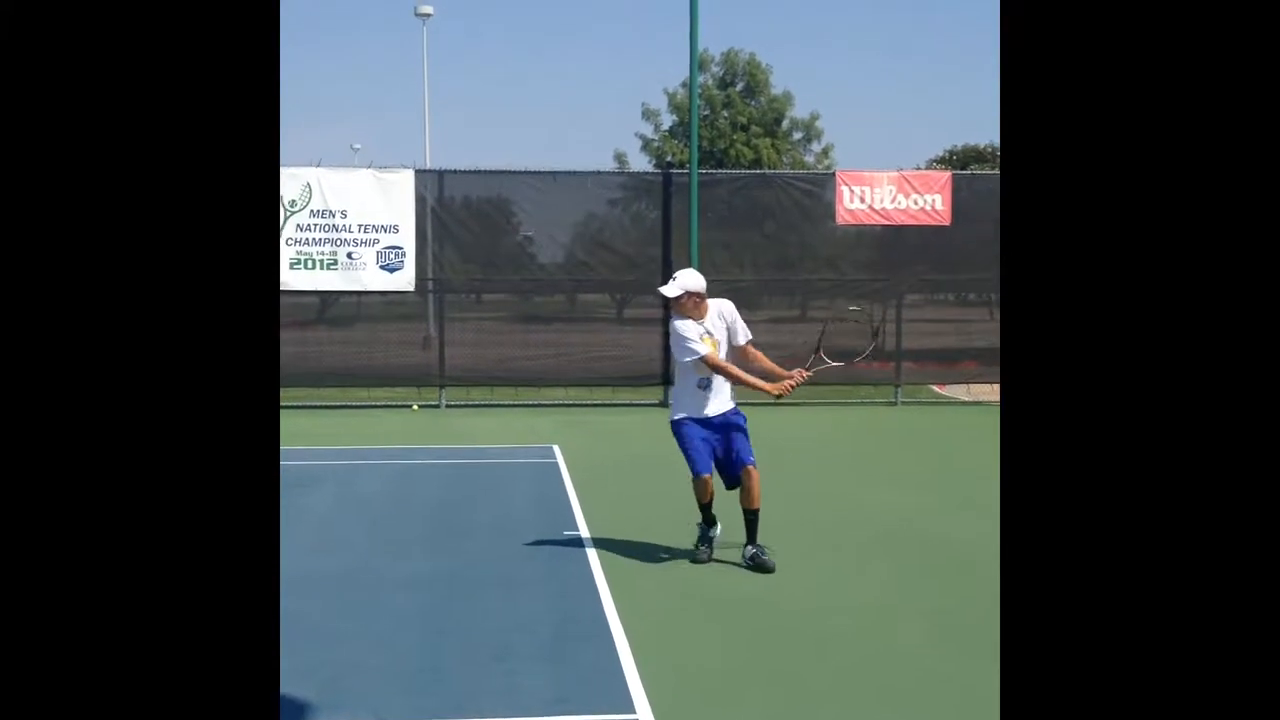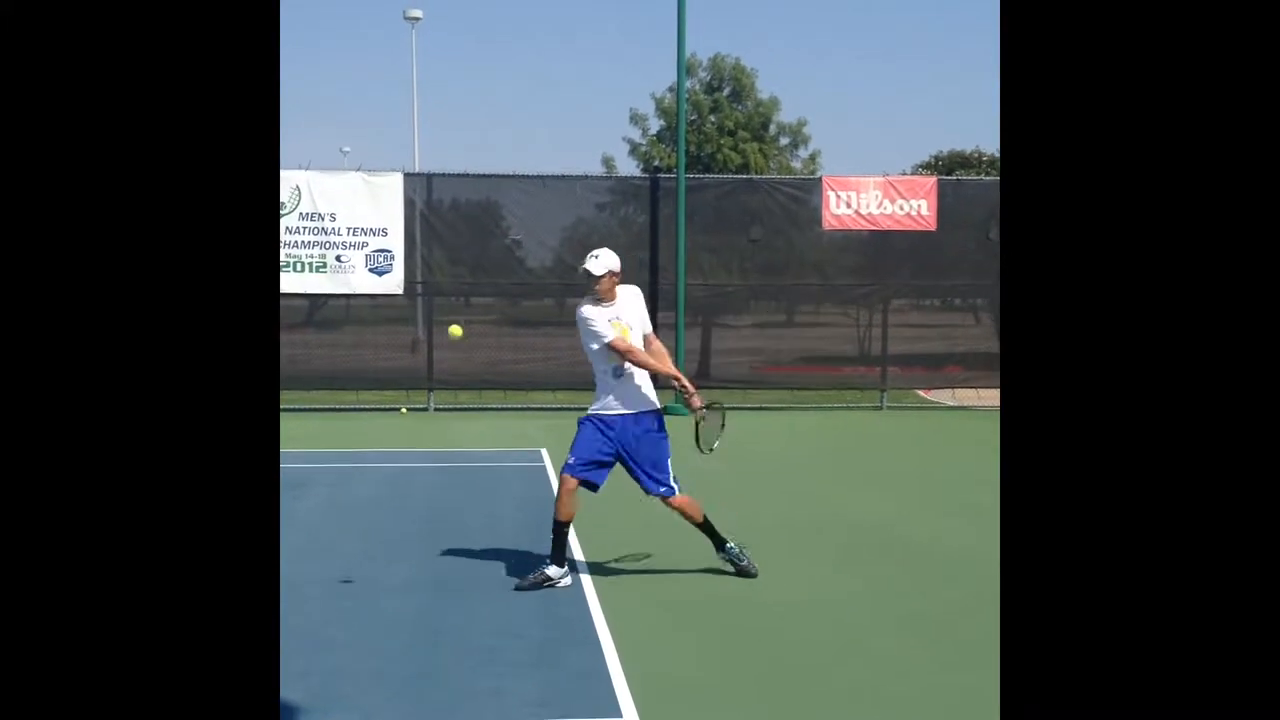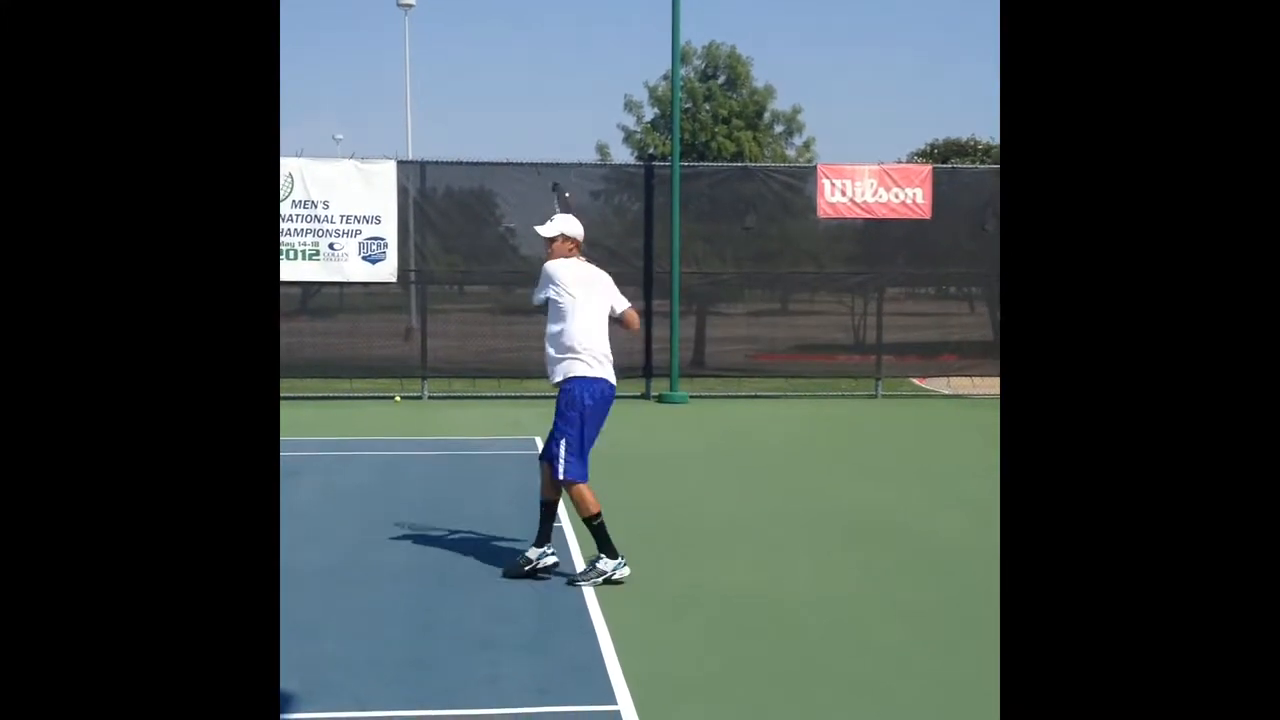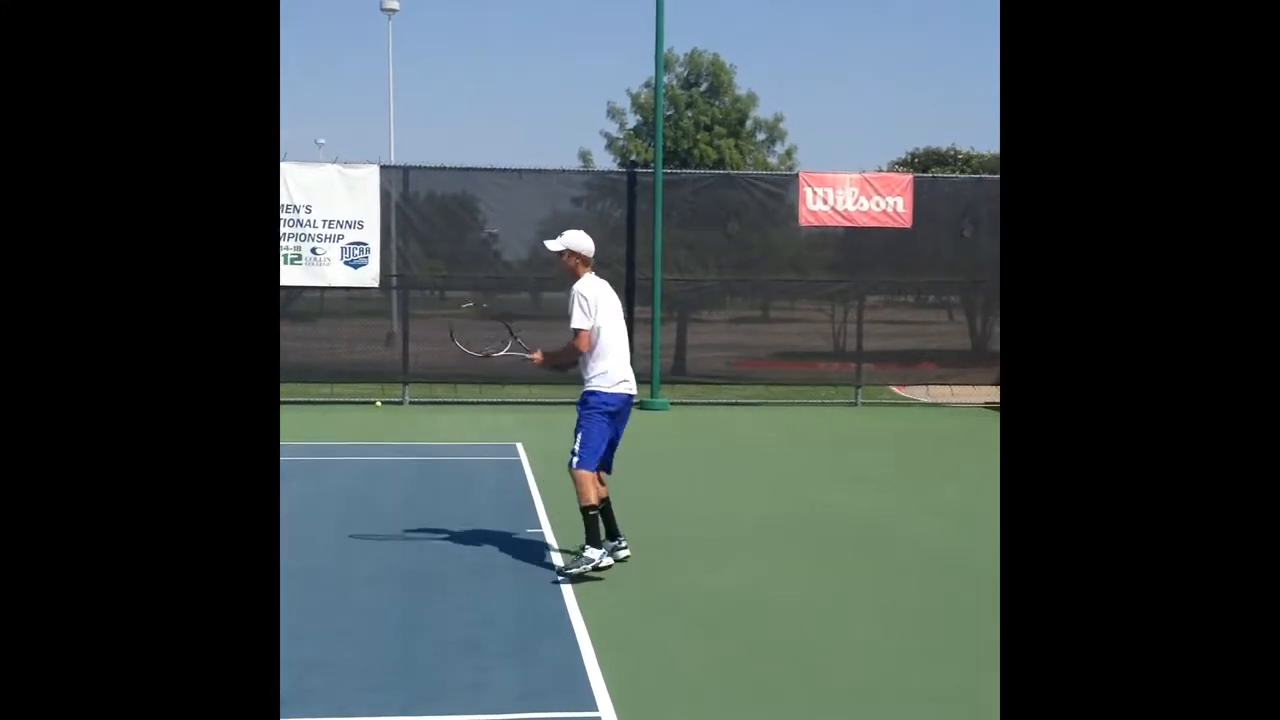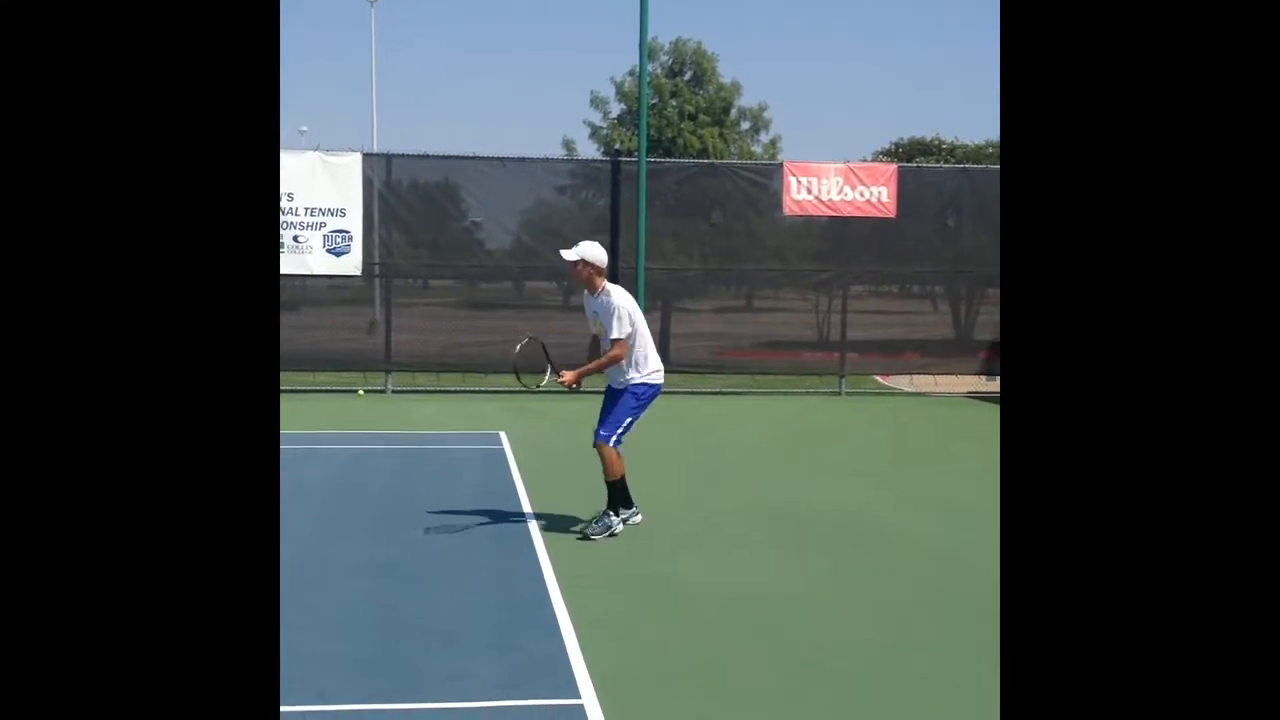
dt=0.5s
person 1, frame 1
left shoulder: (724, 309)
right shoulder: (680, 326)
left elbow: (747, 352)
right elbow: (719, 366)
left wrist: (783, 375)
right wrist: (767, 387)
left hip: (725, 411)
right hip: (689, 417)
left knee: (749, 470)
right knee: (703, 476)
left ankle: (752, 546)
right ankle: (708, 526)
person 1, frame 2
left shoulder: (633, 296)
right shoulder: (586, 312)
left elbow: (651, 344)
right elbow: (628, 351)
left wrist: (679, 380)
right wrist: (675, 376)
left hip: (642, 415)
right hip: (602, 417)
left knee: (670, 496)
right knee: (568, 482)
left ankle: (725, 548)
right ankle: (556, 566)
person 1, frame 3
left shoulder: (554, 270)
right shoulder: (602, 277)
left elbow: (542, 302)
right elbow: (634, 323)
left hip: (580, 382)
right hip: (598, 382)
left knee: (569, 476)
right knee: (550, 464)
left ankle: (611, 559)
right ankle: (541, 549)
person 1, frame 4
left shoulder: (582, 290)
right shoulder: (602, 288)
left elbow: (581, 345)
left wrist: (548, 358)
right wrist: (564, 361)
left hip: (603, 392)
right hip: (622, 390)
left knee: (581, 468)
right knee: (595, 469)
left ankle: (595, 549)
right ankle: (614, 541)
person 1, frame 5
left shoulder: (617, 301)
right shoulder: (590, 297)
left elbow: (617, 352)
left wrist: (579, 373)
right wrist: (585, 368)
left hip: (643, 381)
right hip: (620, 381)
left knee: (605, 439)
right knee: (608, 442)
left ankle: (613, 514)
right ankle: (627, 508)
